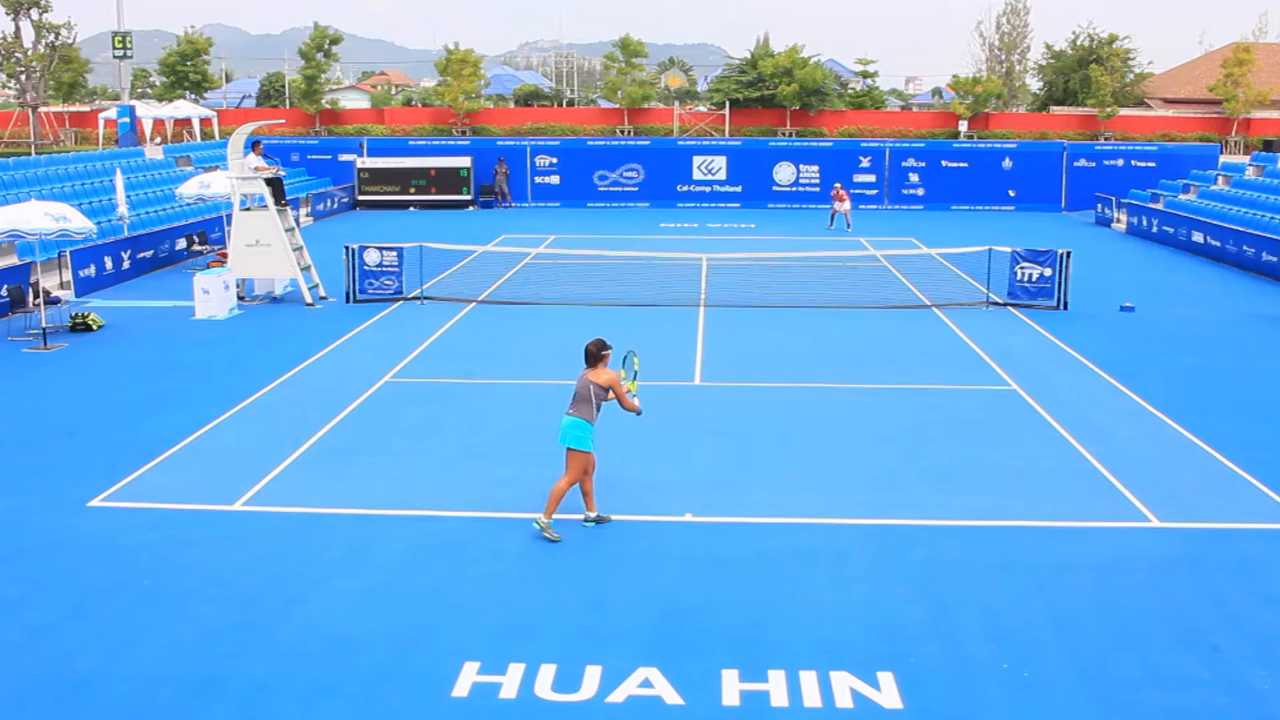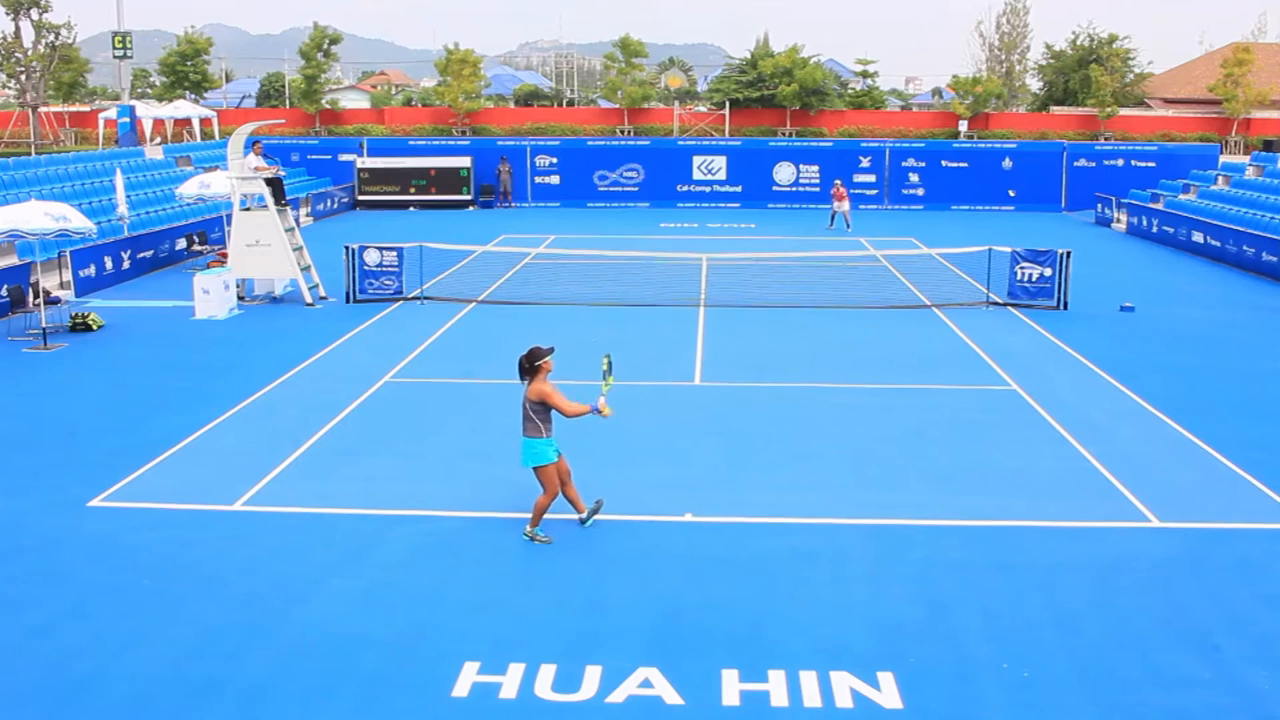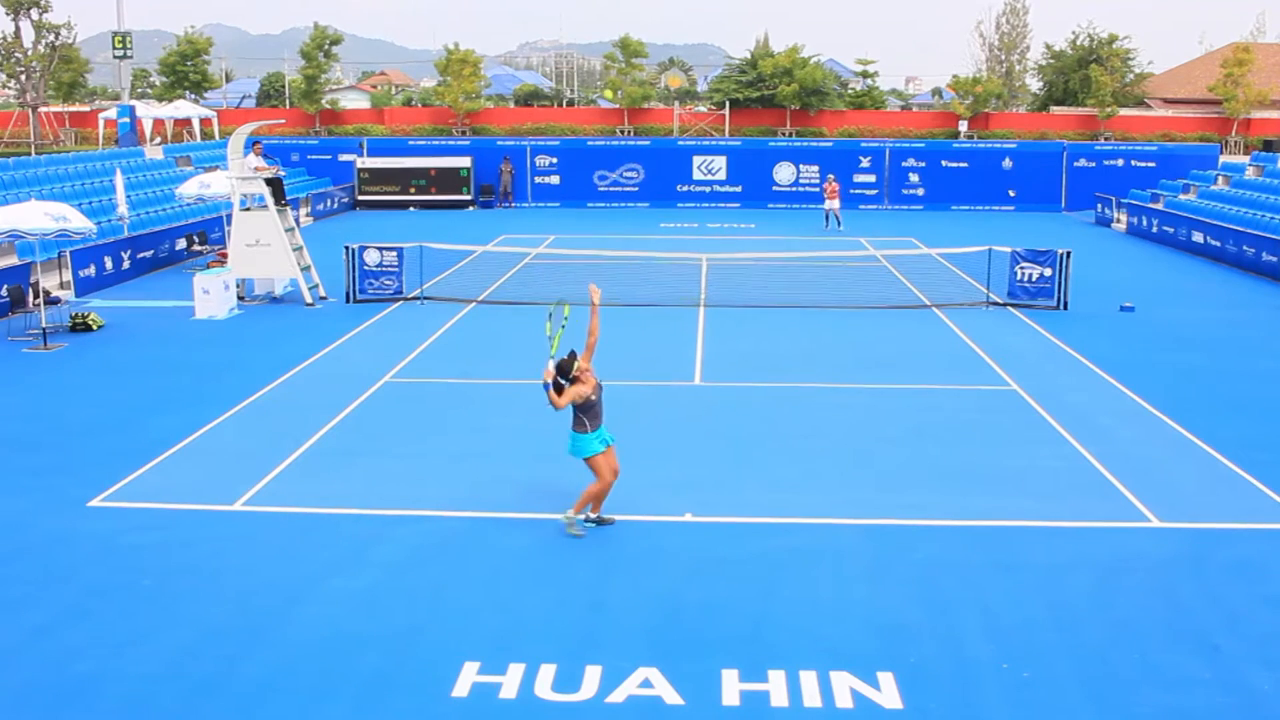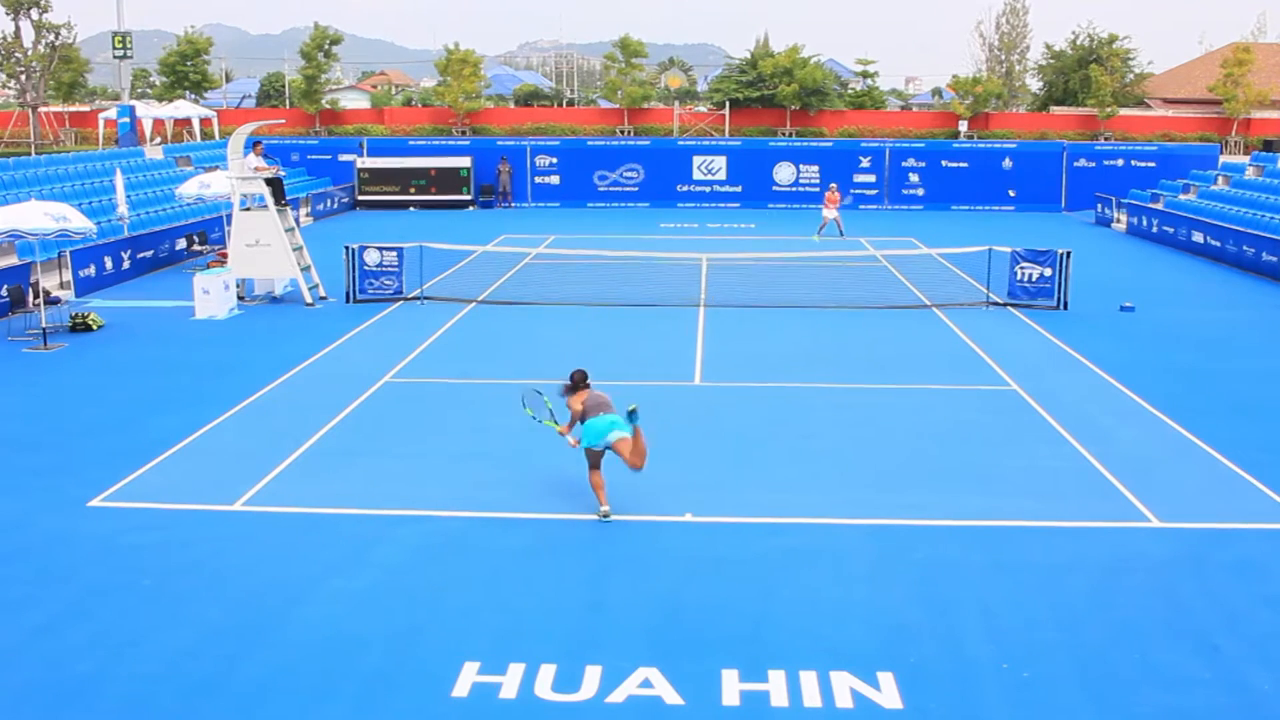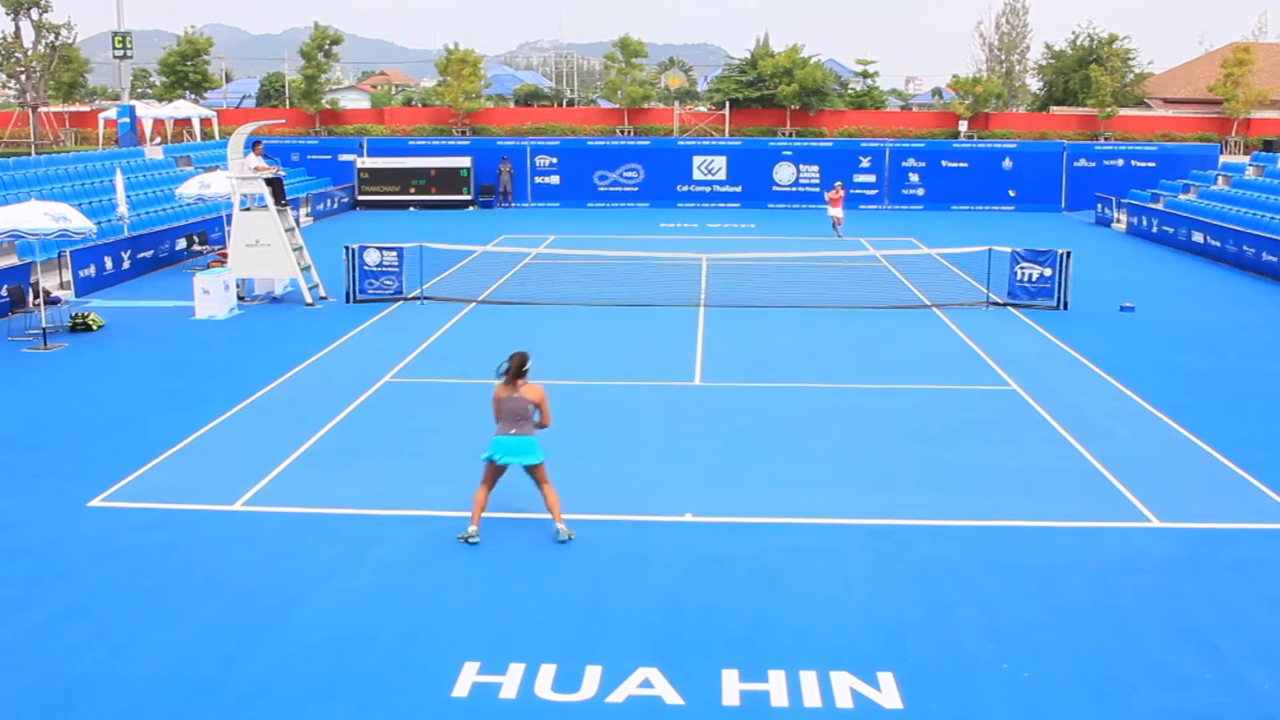
dt=1s
person 1, frame 1
left shoulder: (587, 373)
right shoulder: (610, 375)
right elbow: (625, 404)
left wrist: (621, 390)
right wrist: (637, 408)
left hip: (575, 424)
right hip: (580, 427)
left knee: (588, 470)
right knee: (571, 477)
left ankle: (591, 514)
right ankle: (545, 519)
person 1, frame 2
left shoulder: (542, 383)
right shoulder: (541, 388)
left elbow: (565, 404)
right elbow: (567, 412)
left wrist: (595, 407)
right wrist: (595, 407)
left hip: (546, 442)
right hip: (537, 445)
left knee: (565, 478)
right knee: (552, 491)
left ankle: (584, 514)
right ankle: (531, 529)
person 1, frame 3
left shoulder: (588, 371)
right shoulder: (575, 391)
left elbow: (592, 337)
right elbow: (558, 404)
left wrist: (595, 306)
right wrist: (548, 385)
left hip: (598, 432)
right hip: (585, 438)
left knee: (612, 471)
right knee: (605, 480)
left ankle: (592, 515)
right ankle: (572, 516)
person 1, frame 4
left shoulder: (573, 400)
right shoulder: (601, 395)
left elbow: (578, 409)
left wrist: (568, 428)
right wrist: (582, 438)
left hip: (594, 429)
right hip: (615, 423)
left knee: (594, 469)
right knee: (636, 464)
left ankle: (604, 509)
right ankle: (632, 419)
person 1, frame 5
left shoulder: (499, 389)
right shoulder: (537, 390)
right elbow: (544, 423)
left hip: (502, 442)
right hip: (527, 442)
left knee: (485, 486)
right knee: (545, 485)
left ankle: (472, 530)
right ankle: (560, 528)
